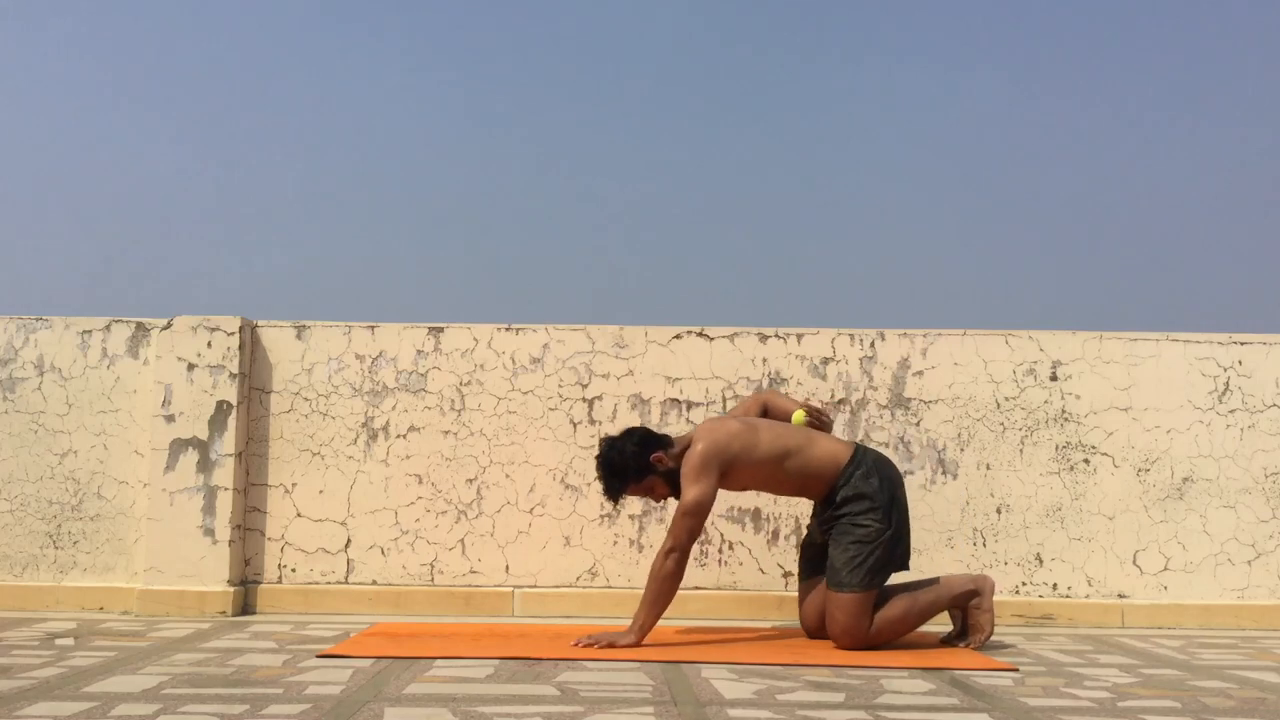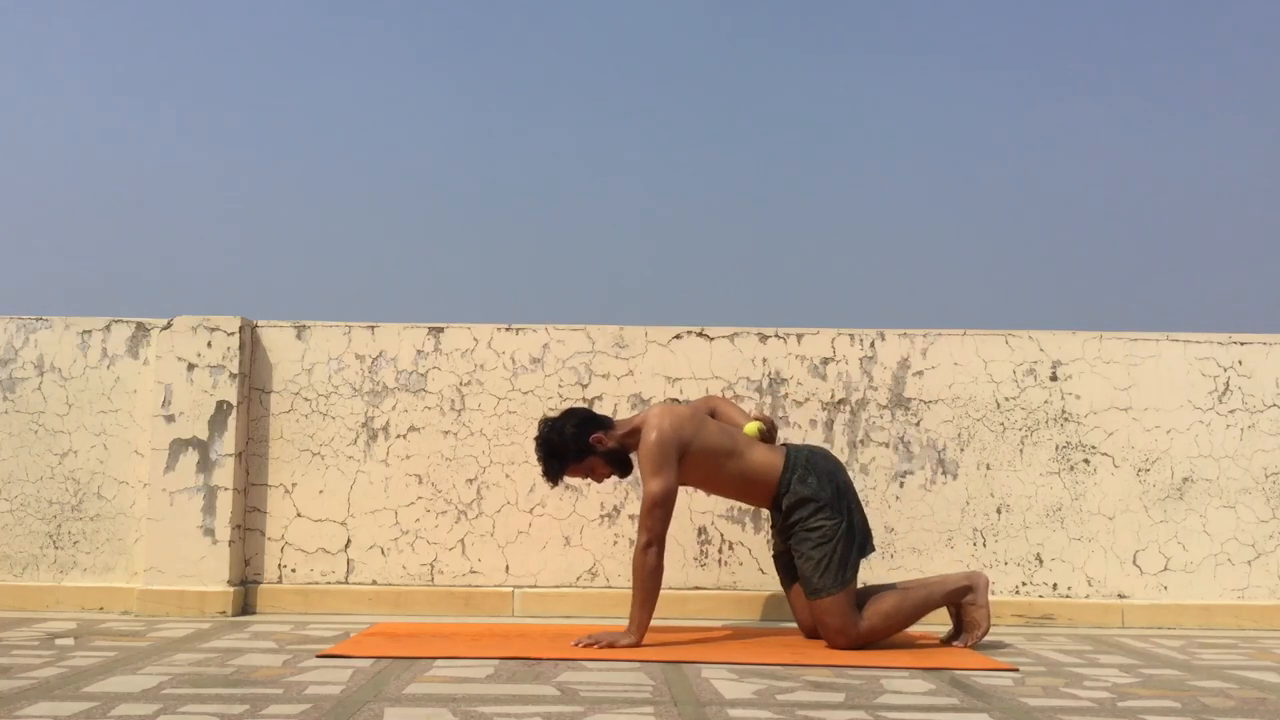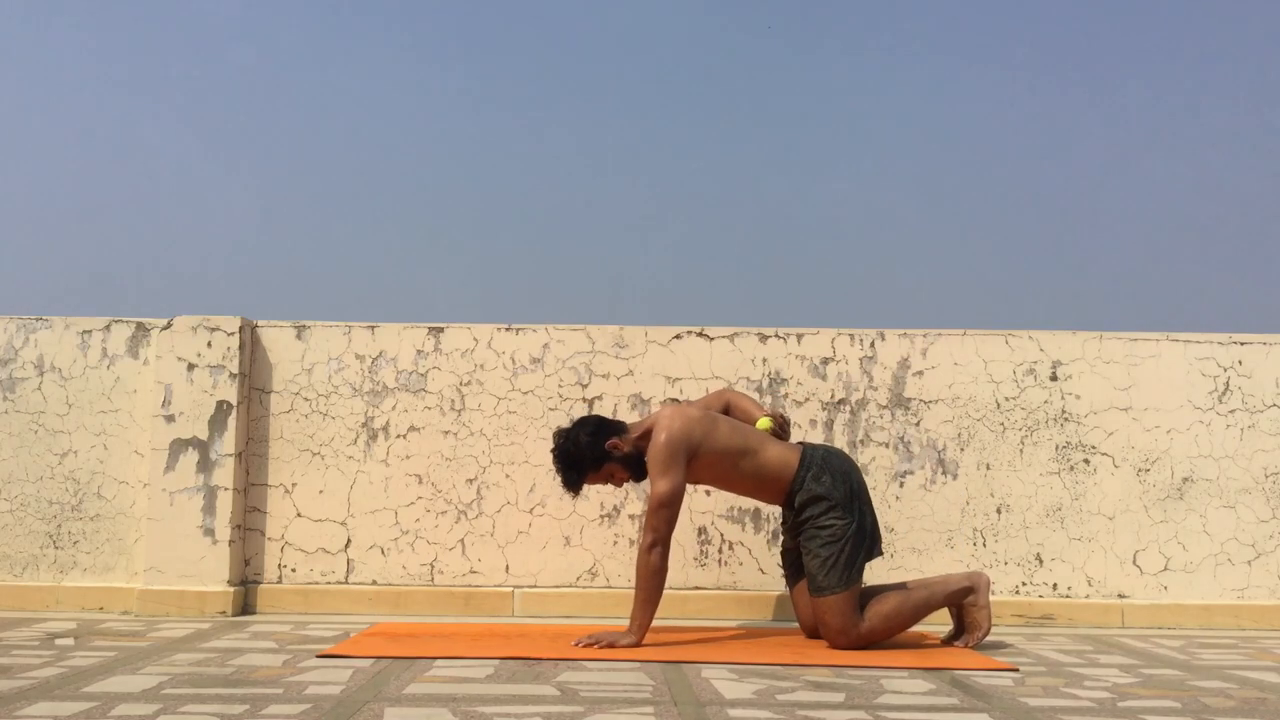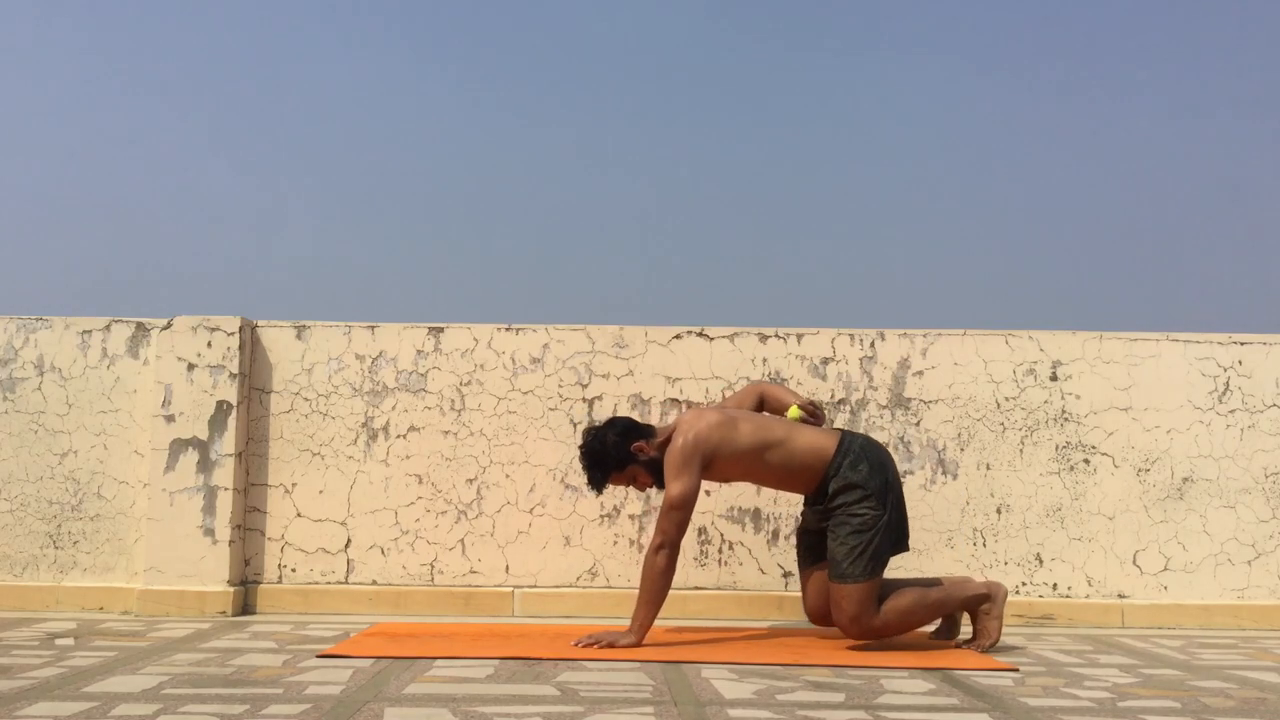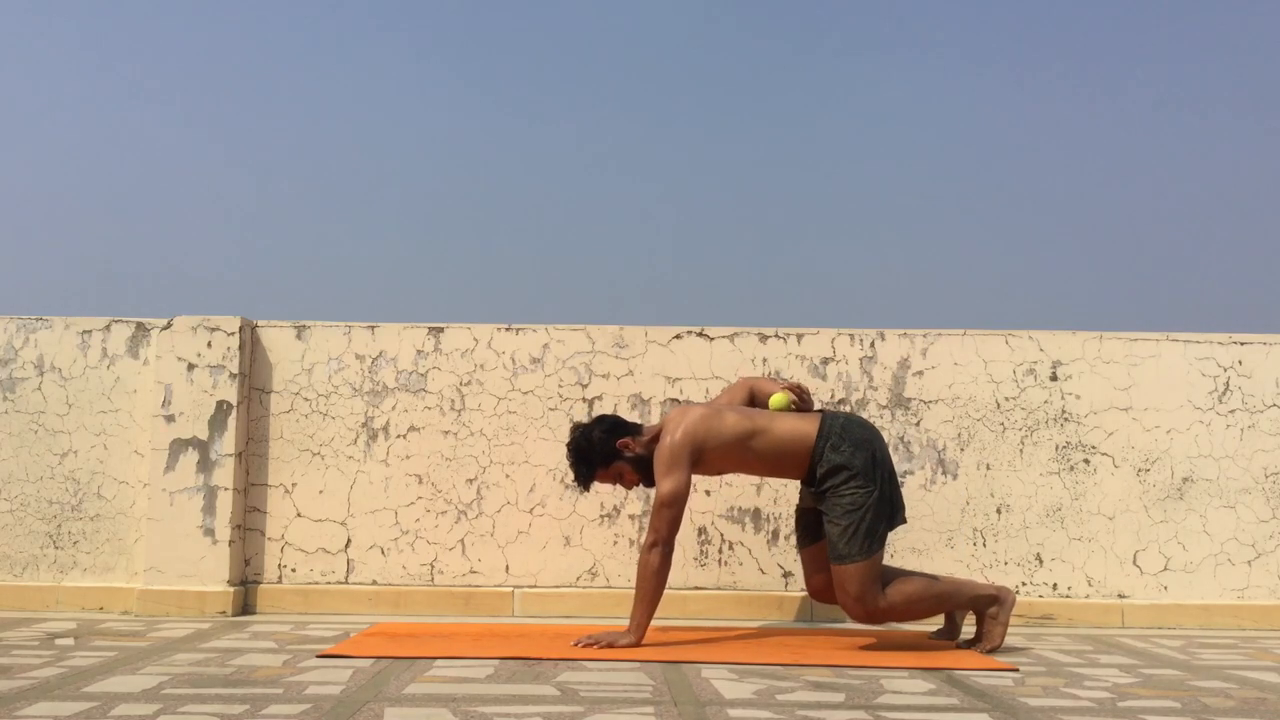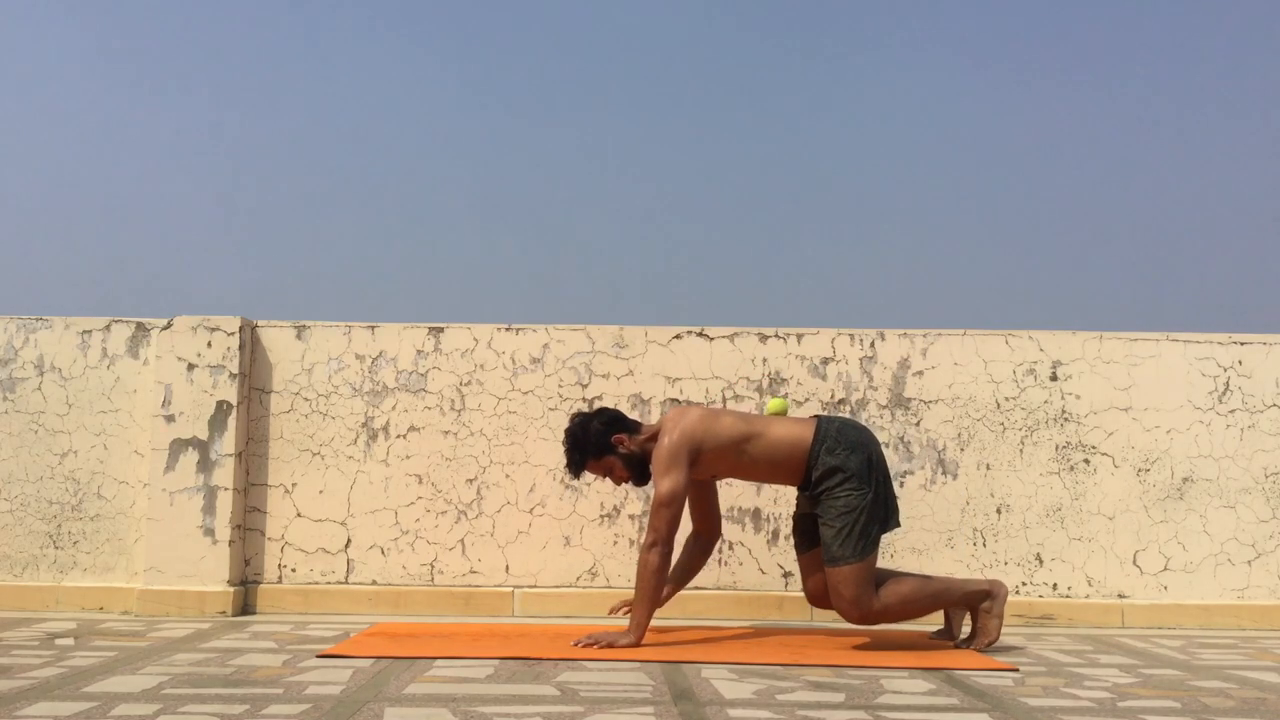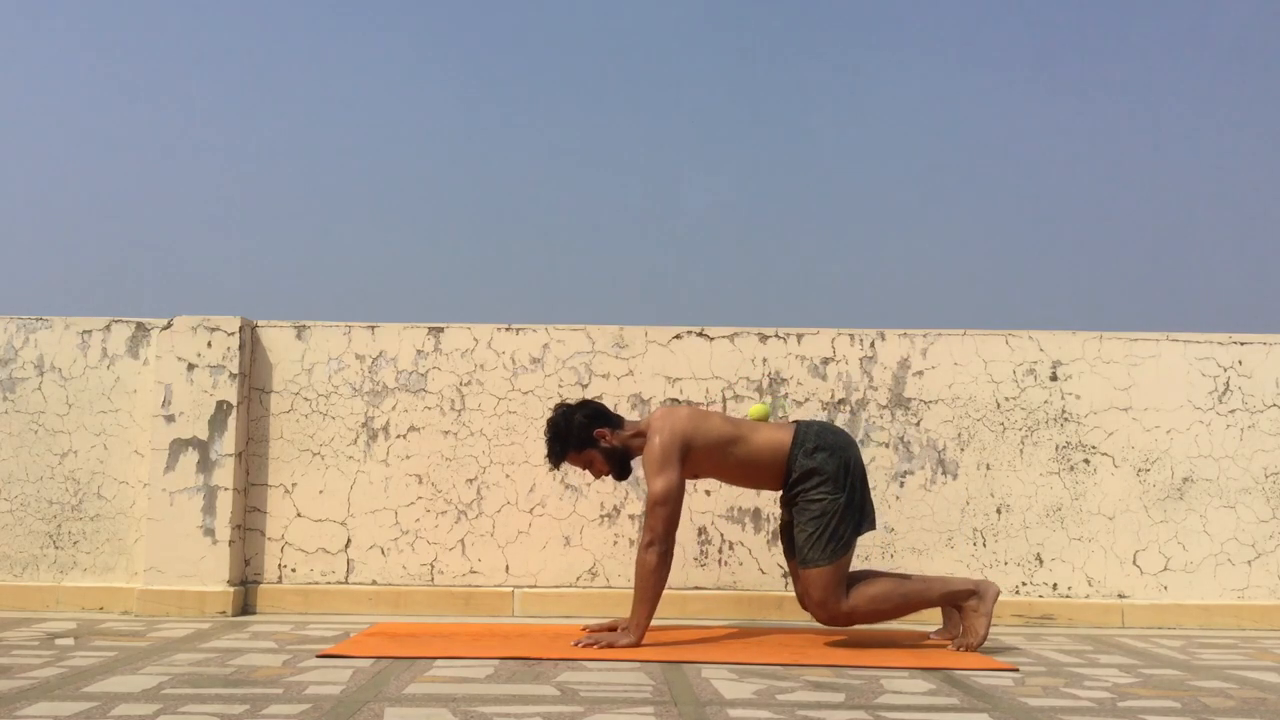
dt=0.7s
person 1, frame 1
left shoulder: (699, 454)
right shoulder: (710, 441)
left elbow: (674, 552)
right elbow: (764, 398)
left wrist: (636, 632)
right wrist: (803, 415)
left hip: (866, 485)
right hip: (836, 493)
left knee: (850, 633)
right knee: (816, 624)
left ankle: (967, 589)
right ankle: (952, 594)
person 1, frame 2
left shoulder: (656, 437)
right shoulder: (658, 425)
left elbow: (650, 543)
right elbow: (712, 403)
left wrist: (633, 632)
right wrist: (750, 427)
left hip: (810, 488)
right hip: (794, 495)
left knee: (844, 634)
right knee: (815, 625)
left ankle: (961, 586)
right ankle: (945, 590)
person 1, frame 3
left shoulder: (664, 440)
right shoulder: (669, 424)
left elbow: (654, 543)
right elbow: (725, 397)
left wrist: (635, 632)
right wrist: (764, 420)
left hip: (825, 487)
right hip: (806, 495)
left knee: (846, 634)
right knee: (815, 624)
left ankle: (964, 587)
right ankle: (945, 590)
person 1, frame 4
left shoulder: (683, 445)
right shoulder: (698, 427)
left elbow: (664, 546)
right elbow: (758, 390)
left wrist: (635, 633)
right wrist: (800, 408)
left hip: (858, 474)
right hip: (830, 485)
left knee: (859, 622)
right knee: (822, 610)
left ankle: (977, 594)
right ankle: (948, 590)
person 1, frame 5
left shoulder: (672, 442)
right shoulder: (689, 426)
left elbow: (657, 544)
right elbow: (749, 385)
left wrist: (634, 632)
right wrist: (793, 400)
left hip: (848, 454)
right hip: (828, 460)
left knee: (865, 605)
right knee: (825, 588)
left ankle: (987, 596)
right ankle: (952, 593)
person 1, frame 6
left shoulder: (671, 444)
right shoulder: (684, 443)
left elbow: (656, 544)
right elbow: (707, 531)
left wrist: (634, 631)
right wrist: (654, 597)
left hip: (843, 456)
right hip: (825, 466)
left knee: (859, 607)
right knee: (822, 593)
left ankle: (981, 592)
right ankle: (948, 594)
person 1, frame 7
left shoulder: (660, 441)
right shoulder: (663, 437)
left elbow: (653, 544)
right elbow: (662, 540)
left wrist: (634, 632)
right wrist: (636, 618)
left hip: (821, 460)
right hip: (810, 466)
left knee: (831, 608)
right knee: (814, 597)
left ankle: (967, 591)
right ankle: (944, 592)
